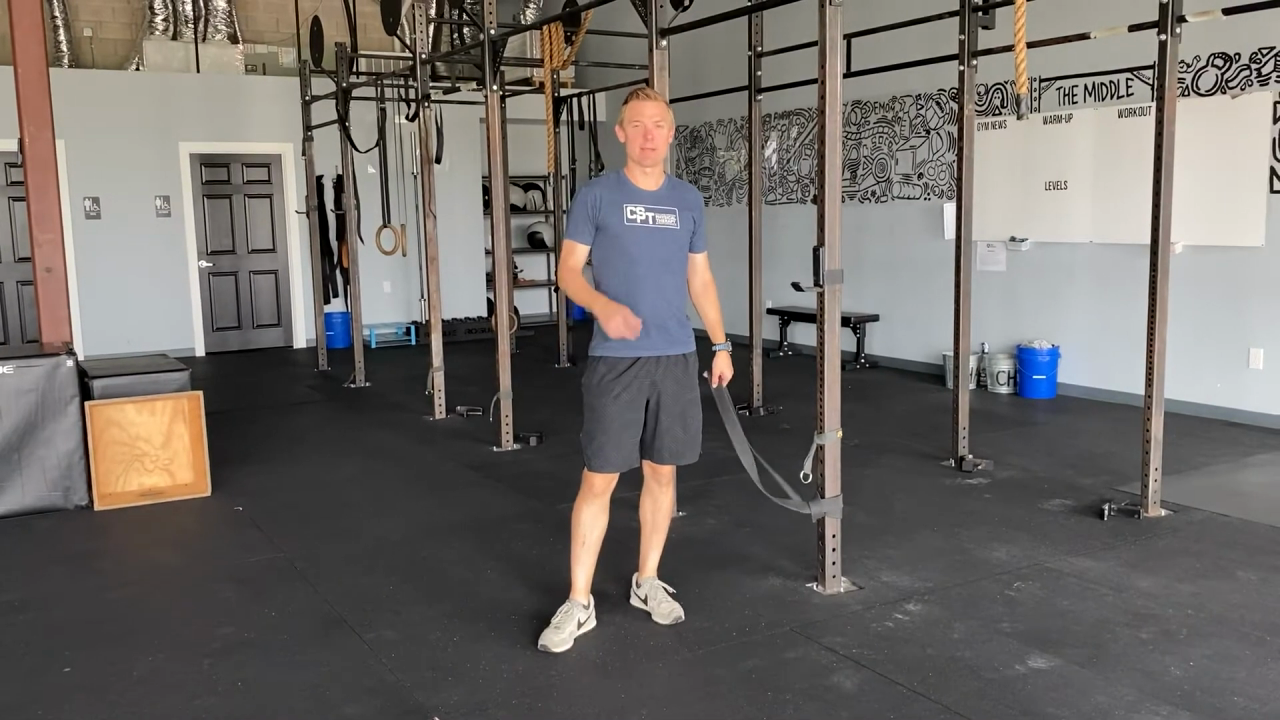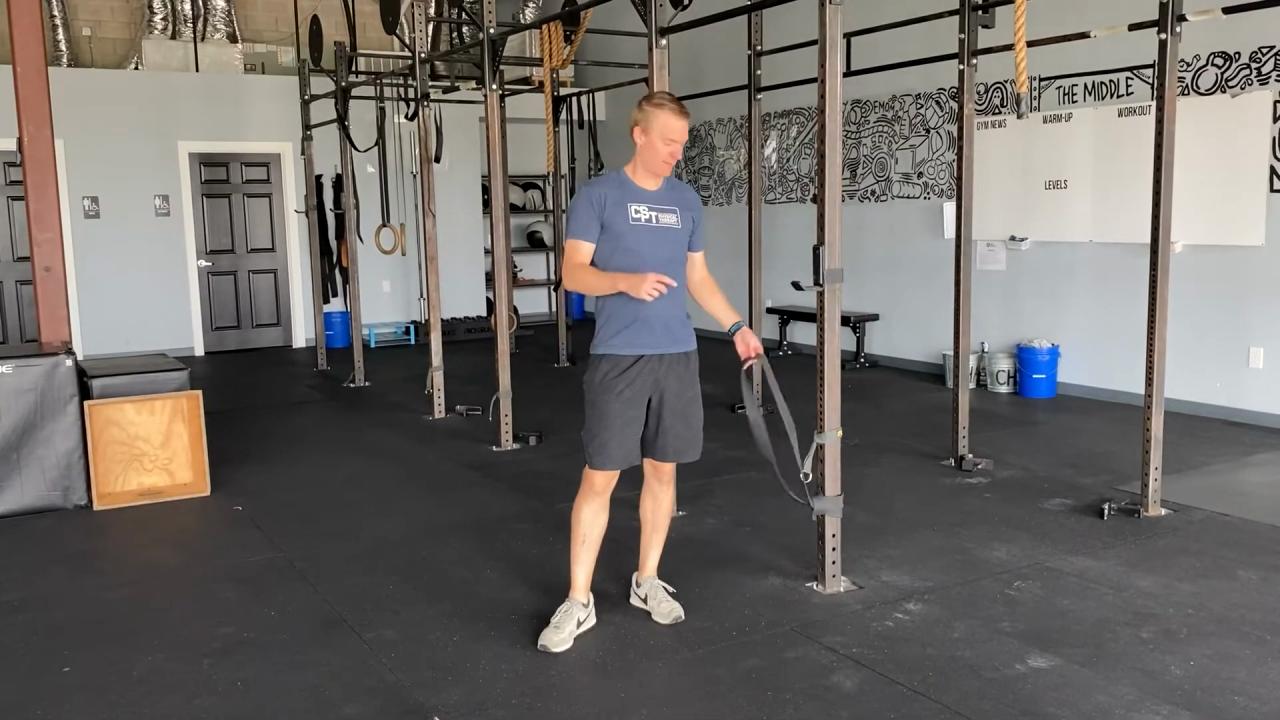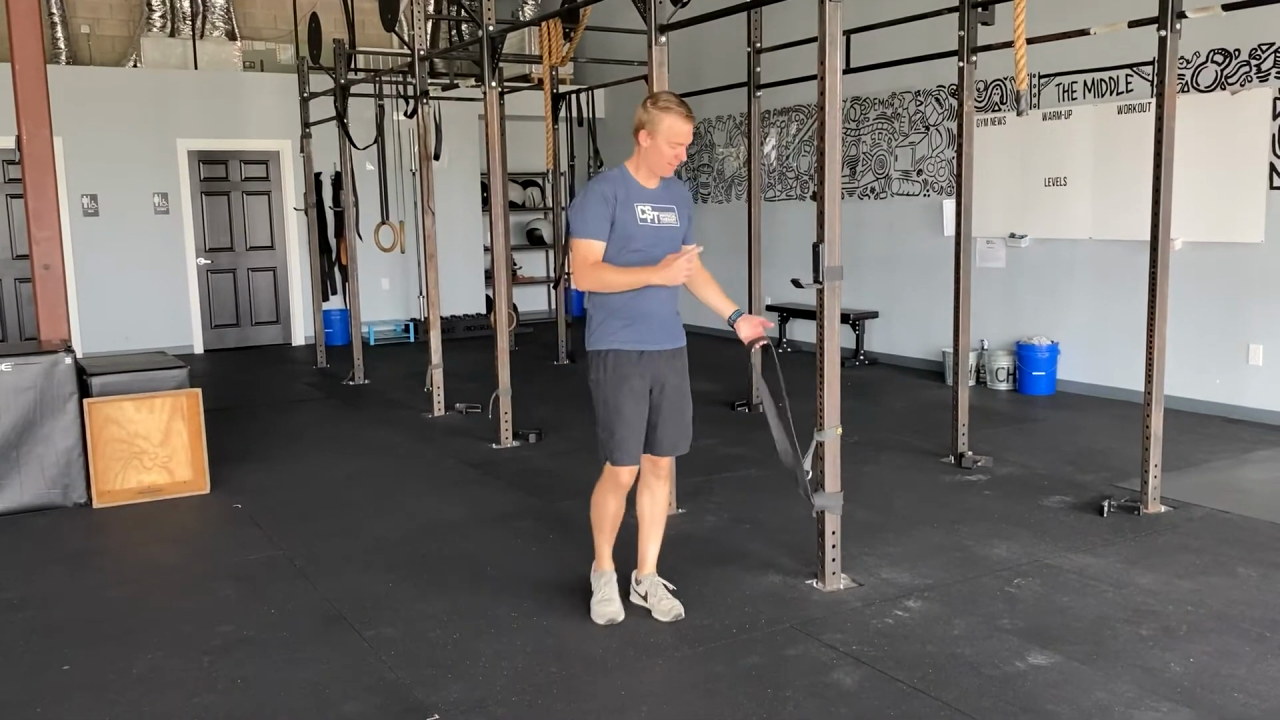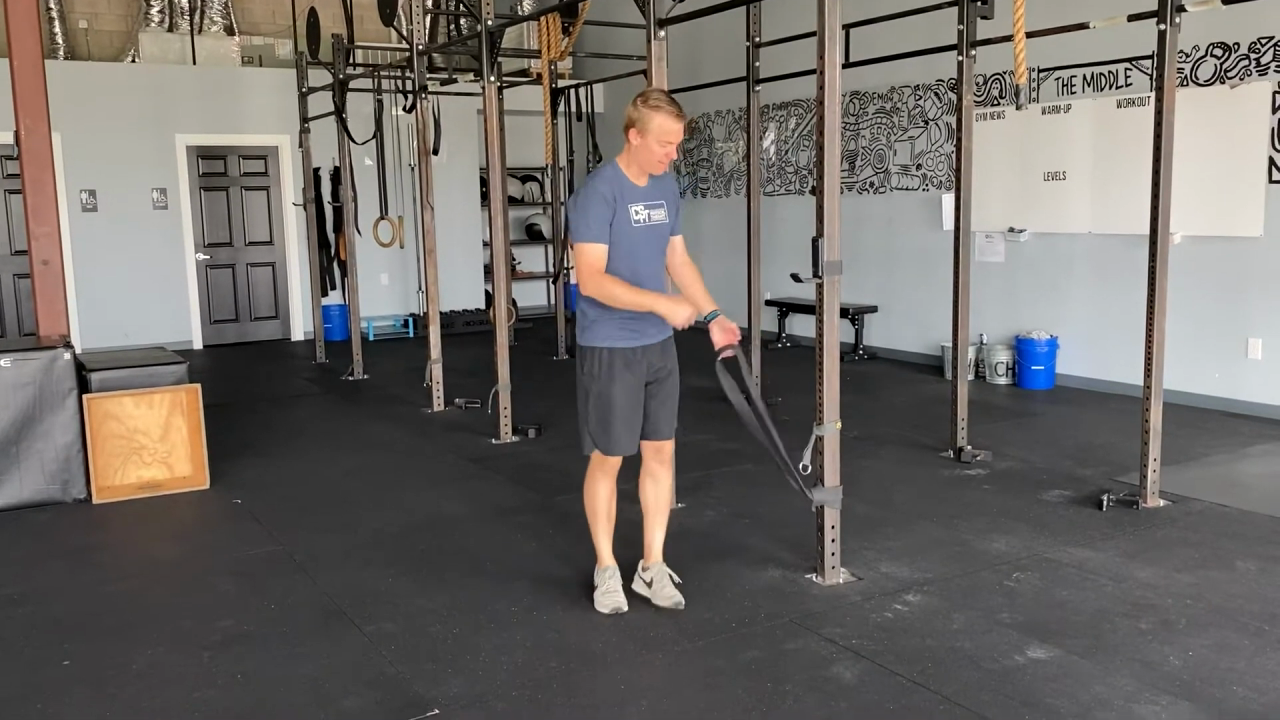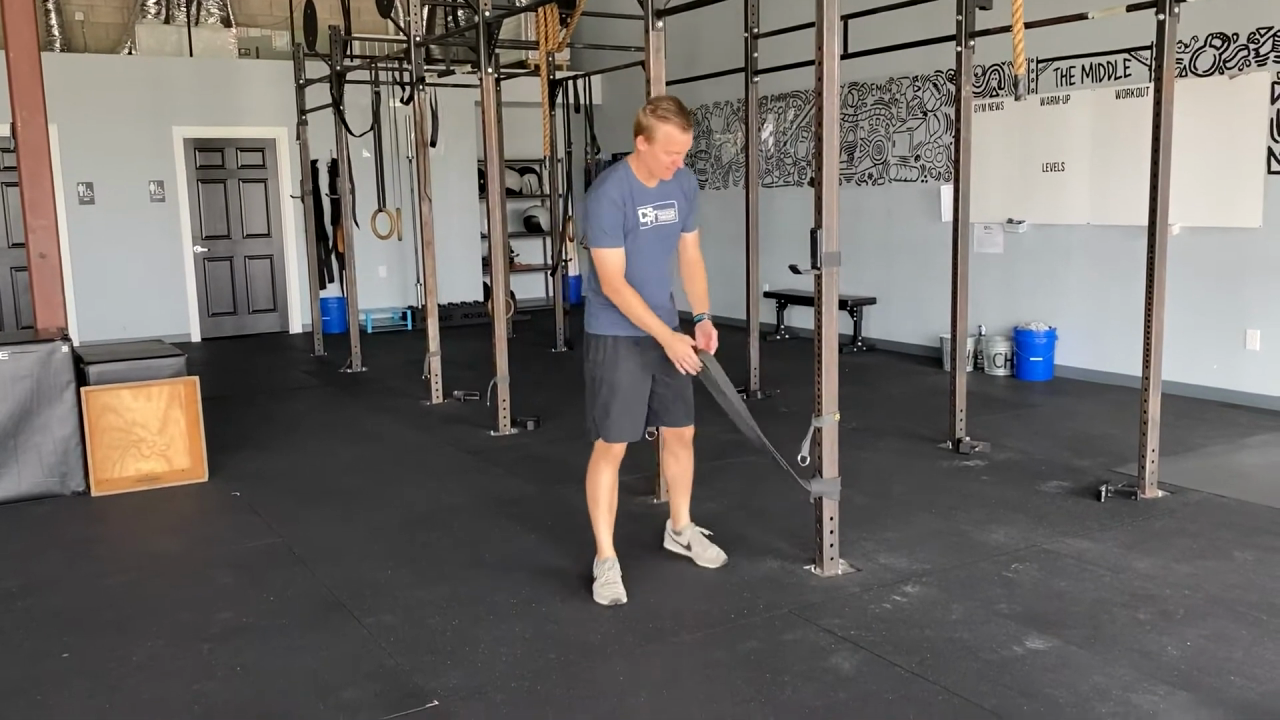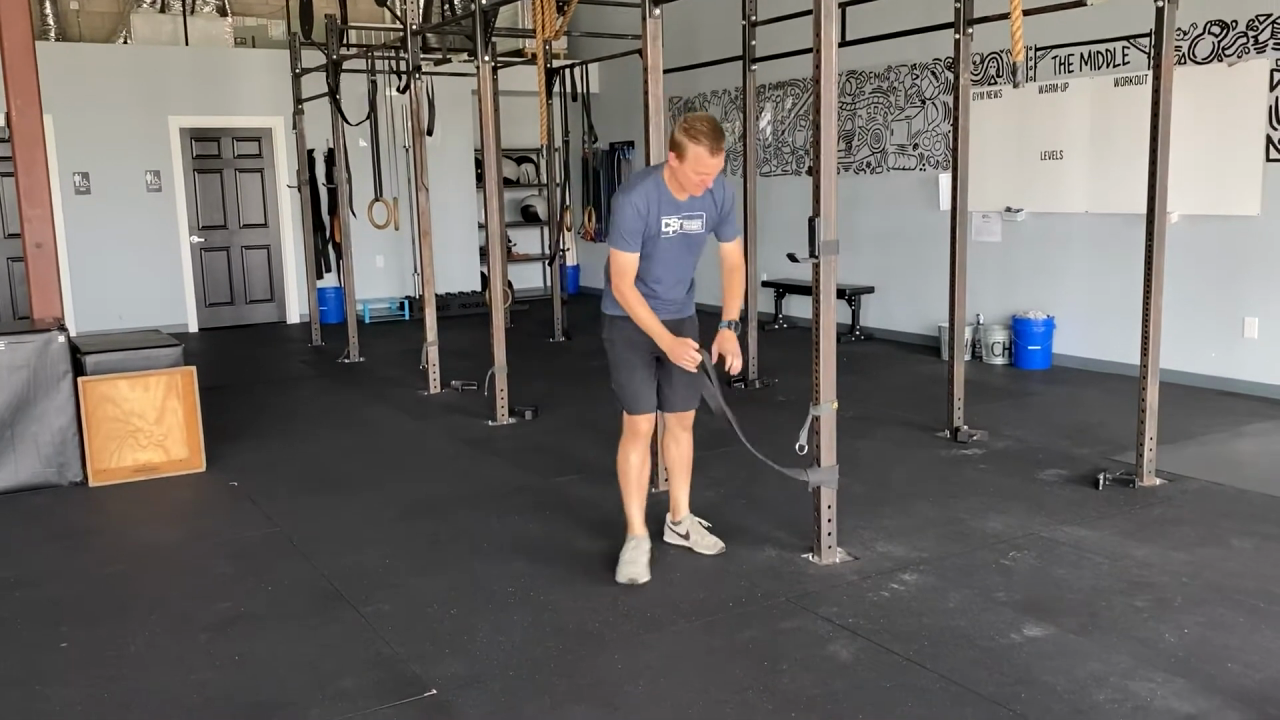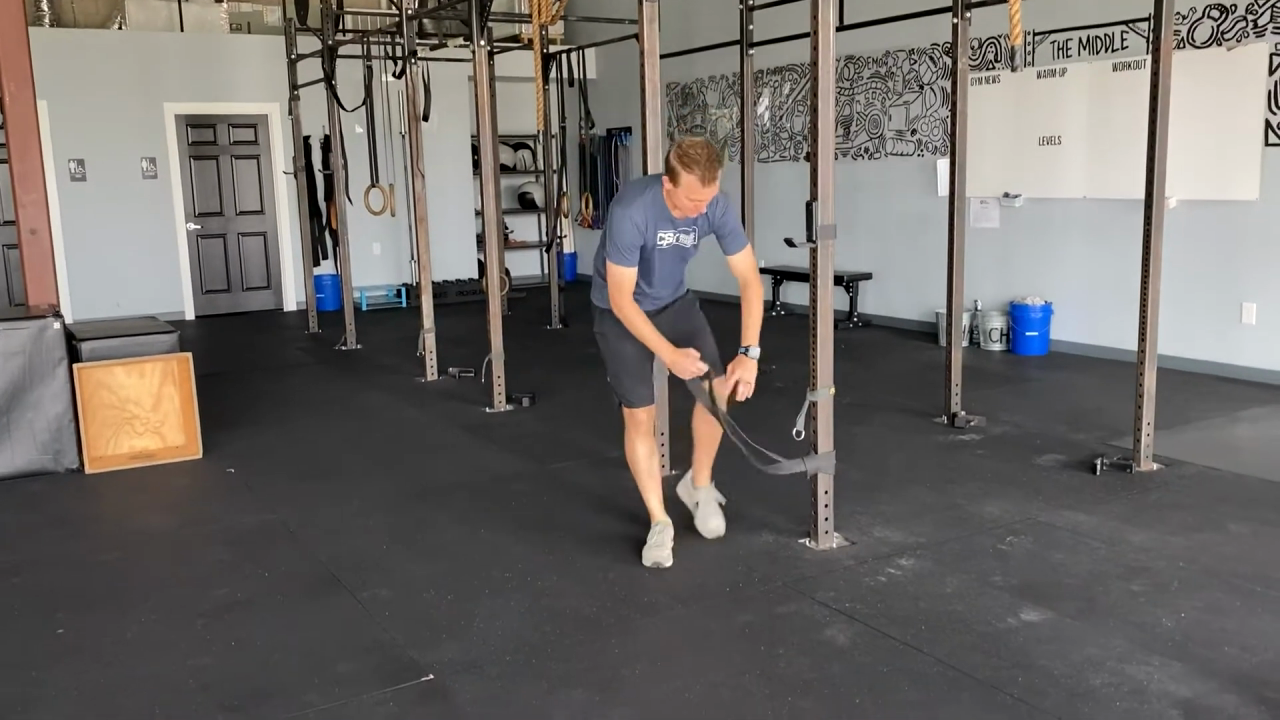
dt=0.3s
person 1, frame 1
left shoulder: (688, 199)
right shoulder: (595, 195)
left elbow: (700, 278)
right elbow: (569, 270)
left wrist: (720, 344)
right wrist: (601, 306)
left hip: (677, 357)
right hip: (616, 360)
left knee: (662, 473)
right knee: (599, 479)
left ankle: (647, 581)
right ankle: (579, 602)
person 1, frame 2
left shoulder: (686, 199)
right shoulder: (598, 194)
right elbow: (573, 272)
left wrist: (737, 328)
right wrist: (628, 281)
left hip: (677, 355)
right hip: (618, 356)
left knee: (662, 470)
right knee: (600, 476)
left ankle: (647, 580)
right ankle: (578, 601)
person 1, frame 3
left shoulder: (679, 196)
right shoulder: (602, 193)
right elbow: (583, 273)
left wrist: (736, 315)
right wrist: (655, 273)
left hip: (670, 350)
right hip: (615, 352)
left knee: (660, 465)
right knee: (621, 470)
left ankle: (647, 576)
right ankle: (603, 571)
person 1, frame 4
left shoulder: (667, 186)
right shoulder: (598, 192)
right elbow: (591, 279)
left wrist: (712, 316)
right wrist: (662, 304)
left hip: (657, 344)
right hip: (608, 347)
left knee: (660, 452)
right knee: (608, 459)
left ankle: (652, 567)
right ankle: (606, 568)
person 1, frame 5
left shoulder: (684, 184)
right shoulder: (608, 194)
right elbow: (614, 284)
left wrist: (702, 318)
right wrist: (668, 337)
left hip: (666, 333)
right hip: (617, 338)
left knee: (680, 434)
right knee: (611, 447)
left ankle: (680, 528)
right ankle: (606, 560)
person 1, frame 6
left shoulder: (720, 192)
right shoulder: (634, 199)
left elbow: (733, 261)
right elbow: (622, 285)
left wrist: (729, 325)
right wrist: (666, 342)
left hip: (681, 314)
right hip: (628, 318)
left knee: (681, 420)
right knee: (640, 423)
left ankle: (680, 518)
right ankle: (636, 536)
person 1, frame 7
left shoulder: (717, 206)
right shoulder: (630, 211)
left elbow: (750, 280)
right elbow: (621, 298)
left wrist: (748, 353)
right wrist: (669, 354)
left hip: (674, 300)
right hip: (622, 313)
left knee: (717, 391)
right knee: (640, 415)
left ankle: (698, 485)
right ankle: (659, 523)
